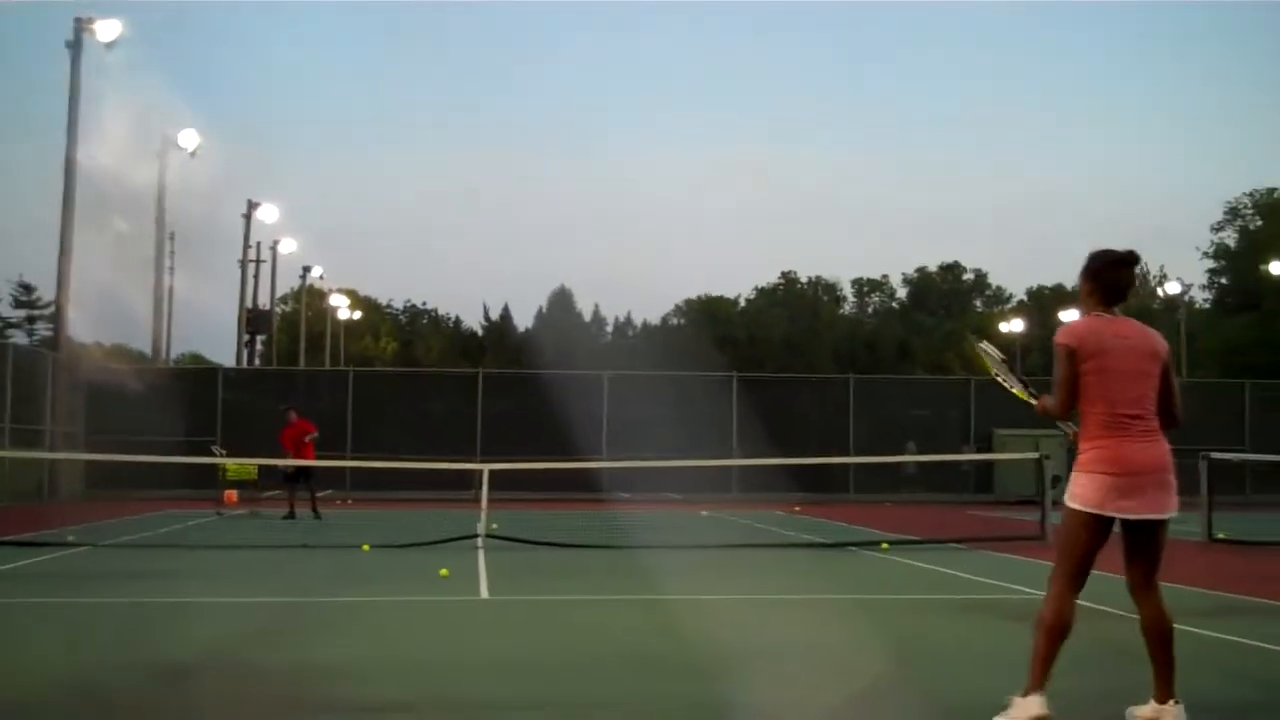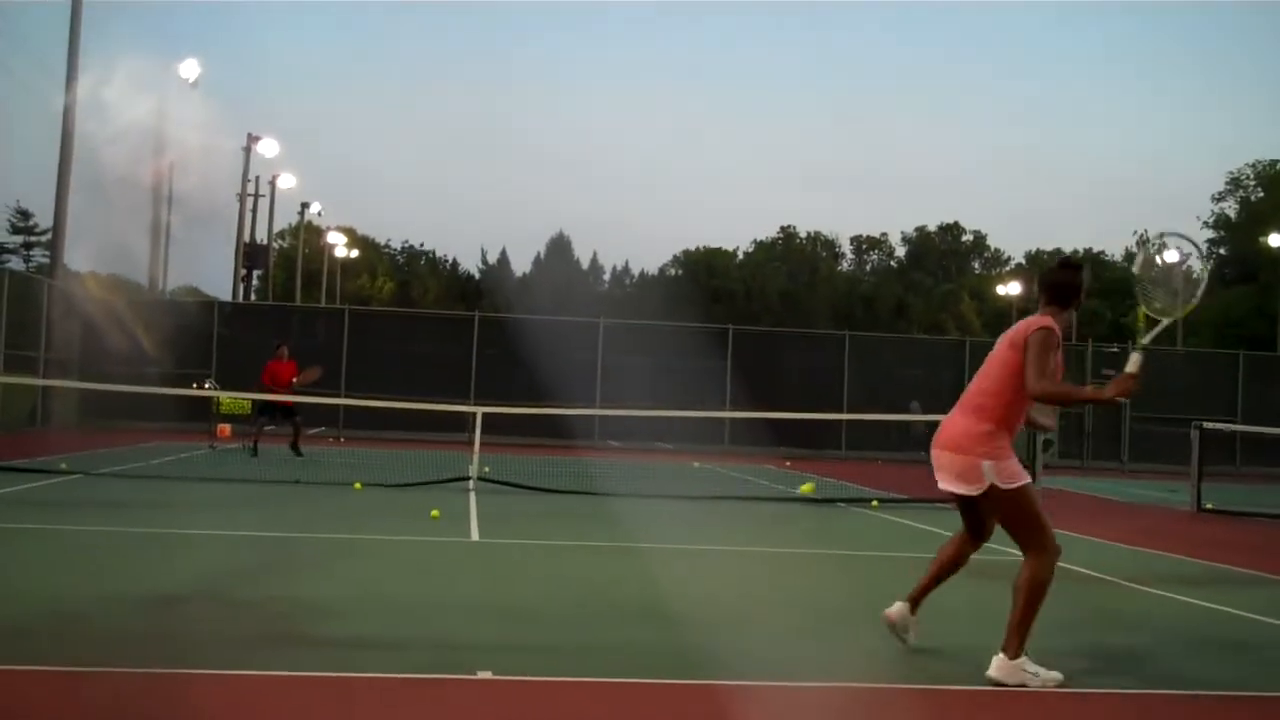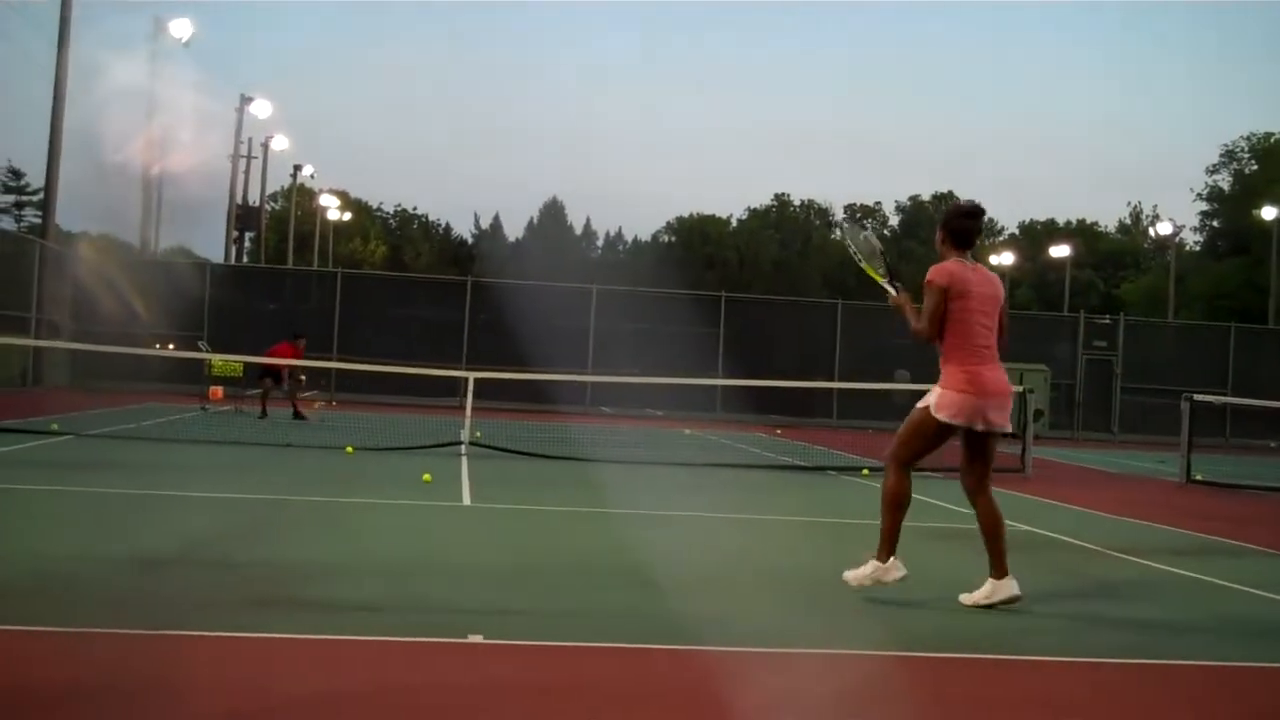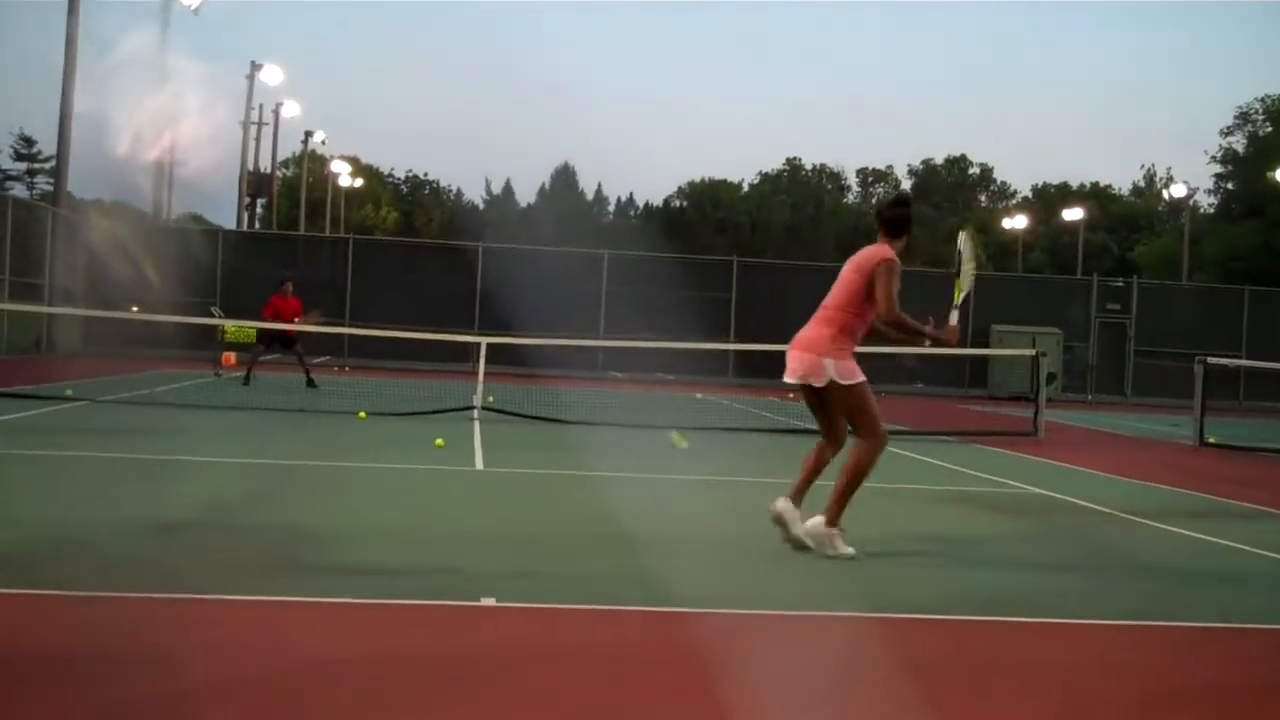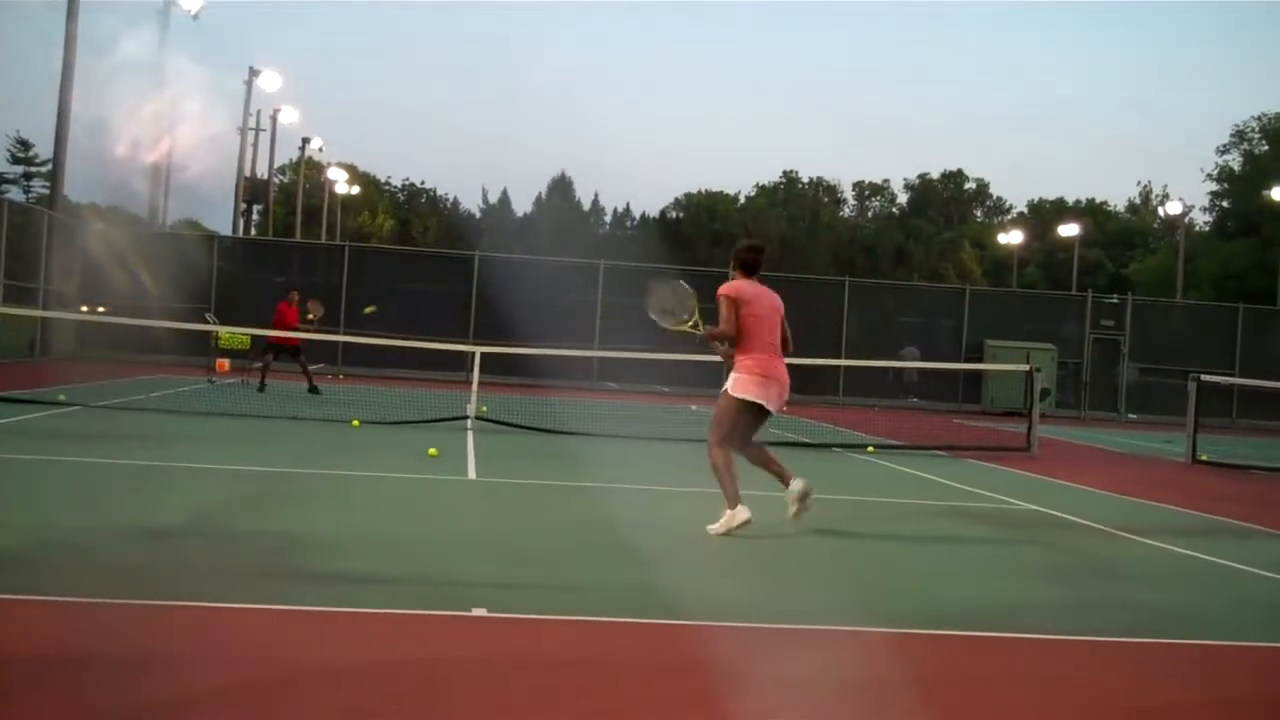
dt=1s
person 1, frame 1
left shoulder: (1073, 334)
right shoulder: (1154, 340)
left elbow: (1062, 408)
right elbow: (1172, 417)
left wrist: (1043, 403)
left hip: (1102, 471)
right hip: (1155, 469)
left knee: (1063, 586)
right knee: (1146, 588)
person 1, frame 2
left shoulder: (1023, 328)
right shoulder: (1045, 330)
right elbow: (1038, 389)
left wrist: (1026, 420)
right wrist: (1101, 394)
left hip: (949, 442)
right hip: (980, 450)
left knee: (975, 534)
right knee: (1043, 550)
left ankle: (906, 608)
right ankle: (1010, 659)
person 1, frame 3
left shoulder: (941, 274)
right shoulder: (994, 281)
left elbow: (927, 332)
left wrist: (907, 308)
left hip: (961, 388)
right hip: (997, 389)
left knee: (897, 462)
right knee: (978, 486)
left ankle: (885, 560)
right ankle: (1001, 580)
person 1, frame 4
left shoulder: (862, 256)
right shoulder: (886, 260)
right elbow: (888, 314)
left wrist: (913, 335)
right wrist: (935, 335)
left hip: (804, 349)
right hip: (828, 354)
left knee: (832, 438)
right knee: (873, 438)
left ankle: (791, 505)
right ankle: (827, 524)
person 1, frame 5
left shoulder: (729, 289)
right shoulder: (774, 298)
left elbow: (729, 333)
left wrist: (707, 333)
left hip: (751, 376)
right hip: (777, 380)
left knee: (718, 443)
right knee: (742, 441)
left ankle: (735, 509)
right ankle: (792, 484)
